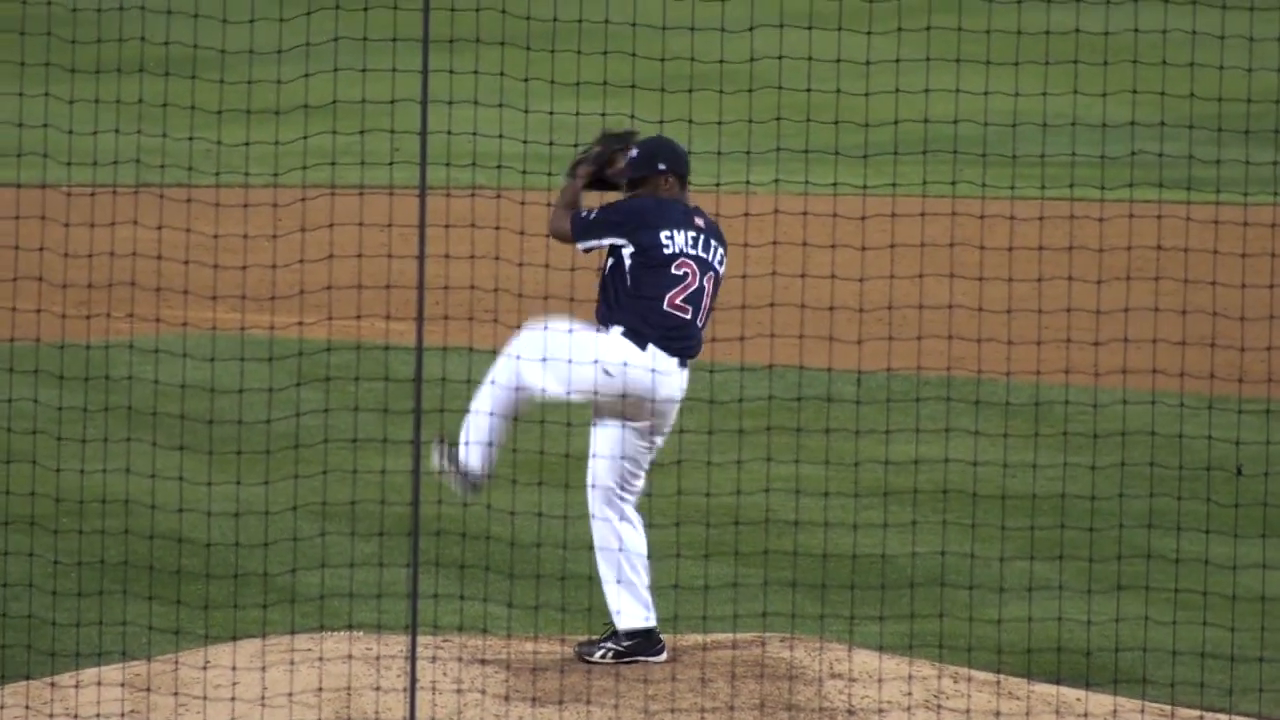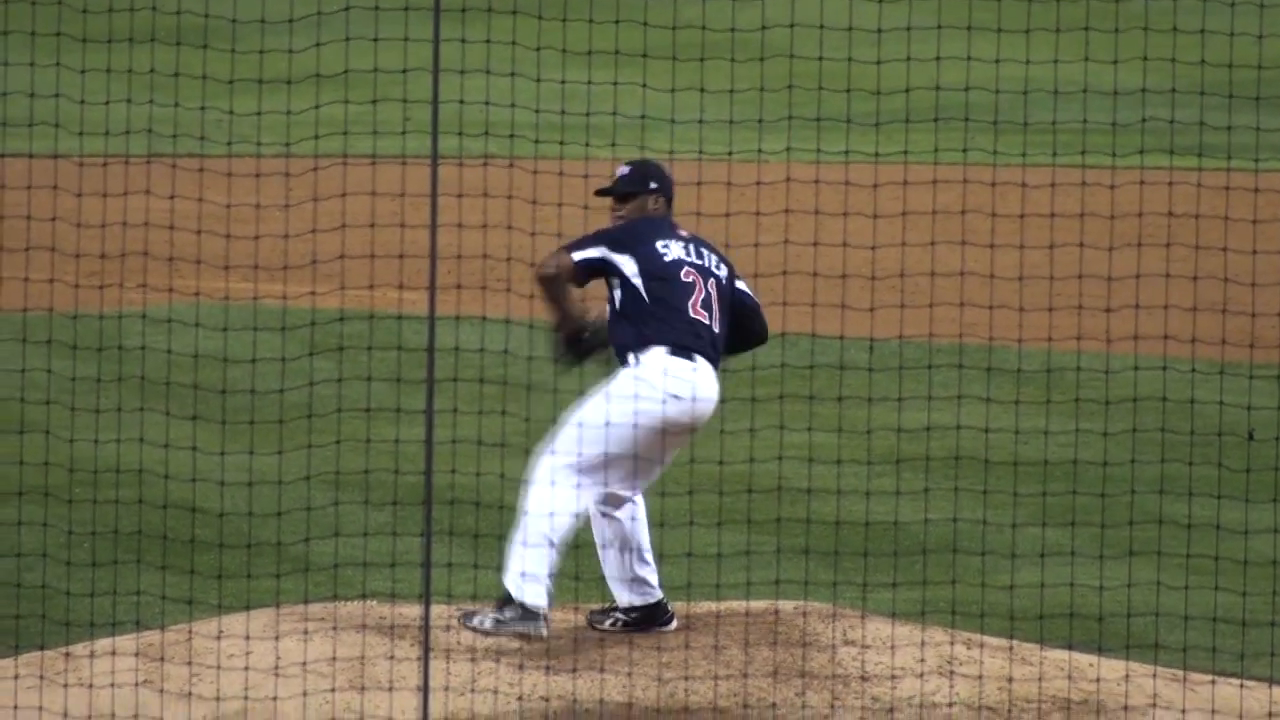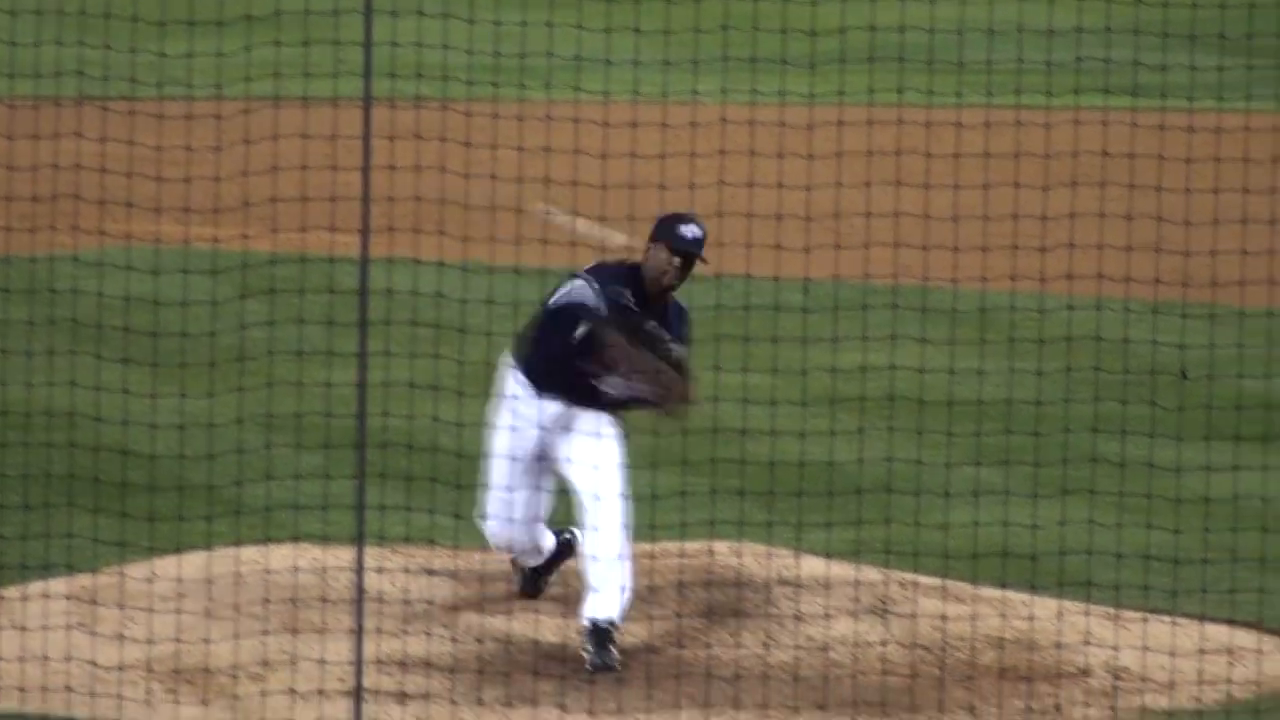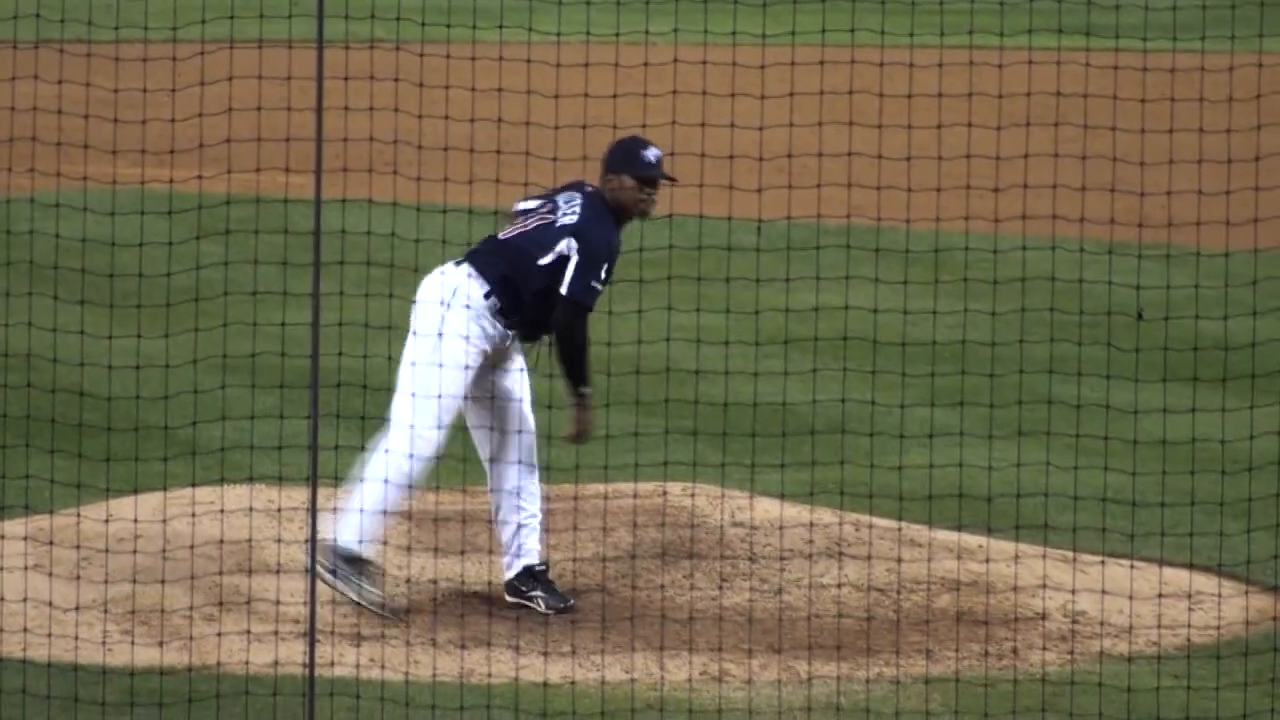
dt=0.5s
person 1, frame 1
left shoulder: (644, 214)
right shoulder: (713, 237)
left elbow: (561, 227)
left wrist: (578, 179)
right wrist: (620, 176)
left hip: (618, 361)
right hip: (666, 385)
left knee: (527, 343)
right knee: (614, 501)
left ankle: (471, 460)
right ankle: (636, 630)
person 1, frame 2
left shoulder: (631, 236)
right shoulder: (711, 257)
left elbow: (550, 269)
right elbow: (755, 329)
left wrist: (567, 316)
left hip: (654, 379)
right hip: (699, 390)
left knee: (558, 470)
right knee: (613, 489)
left ankle: (526, 601)
right ankle: (643, 604)
person 1, frame 3
left shoulder: (673, 318)
right shoulder: (602, 280)
left elbow: (670, 387)
right elbow: (589, 319)
left wrist: (662, 388)
left hip: (591, 419)
right hip: (534, 402)
left knee: (607, 514)
right knee: (506, 529)
right ankle: (546, 549)
person 1, frame 4
left shoulder: (573, 196)
right shoulder: (597, 232)
left elbow: (522, 218)
right elbow: (571, 320)
right wrist: (581, 395)
left hip: (498, 327)
right hip: (458, 307)
left knee: (515, 448)
right knee: (416, 439)
left ankle: (523, 570)
